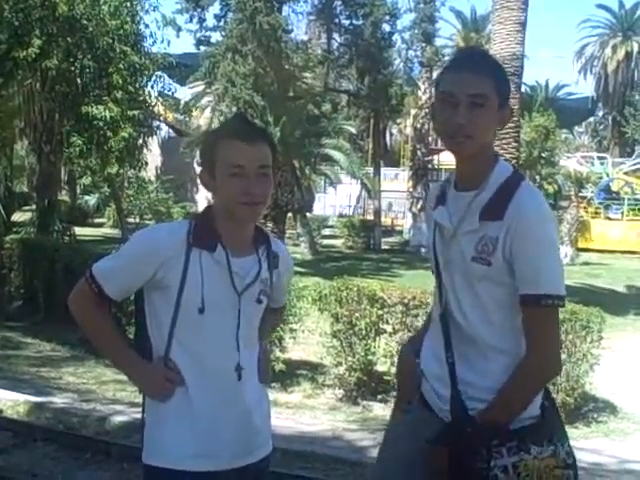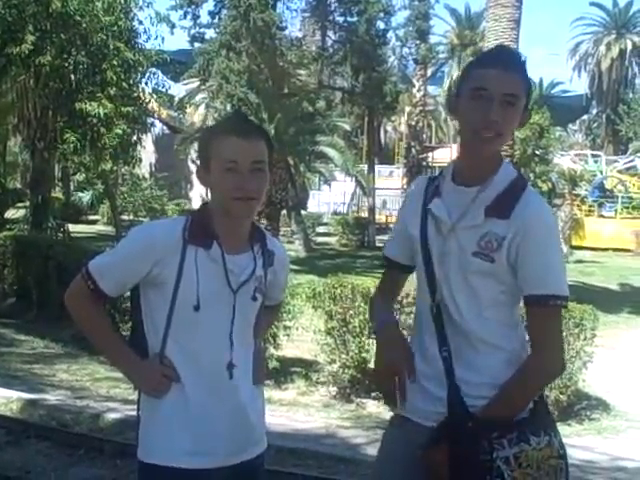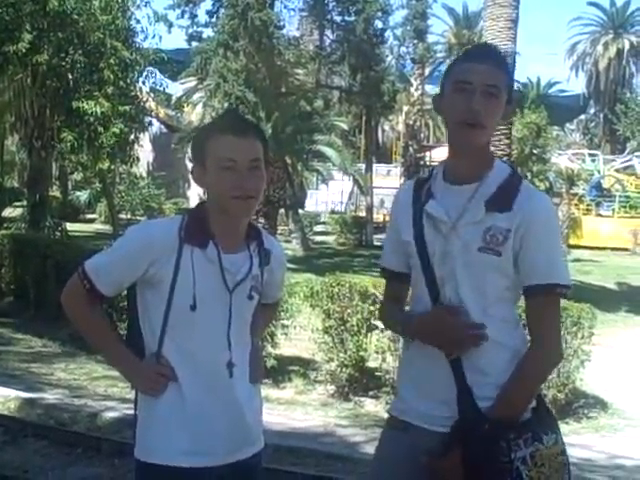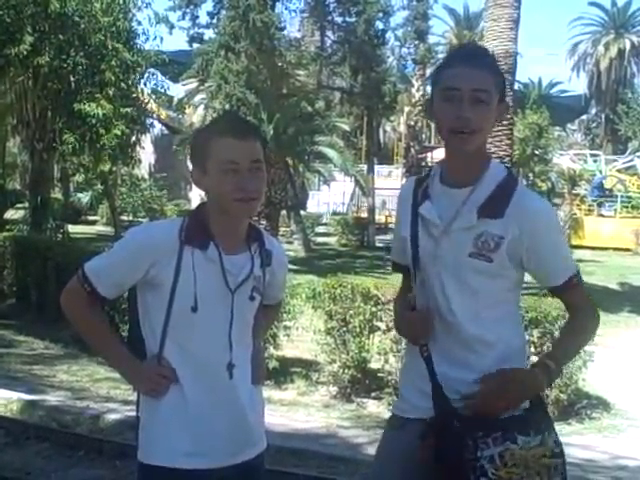
dt=0.4s
person 1, frame 1
left shoulder: (524, 209)
right shoulder: (438, 200)
left elbow: (545, 358)
right wrist: (413, 347)
left hip: (498, 425)
right hip: (427, 403)
person 1, frame 2
left shoulder: (530, 214)
right shoulder: (421, 196)
left elbow: (549, 357)
right elbow: (384, 294)
right wrist: (386, 332)
left hip: (493, 424)
right hip: (416, 412)
person 1, frame 3
left shoulder: (529, 207)
right shoulder: (410, 199)
left elbow: (548, 345)
right wrist: (418, 325)
left hip: (497, 423)
right hip: (413, 417)
person 1, frame 4
left shoulder: (526, 210)
right shoulder: (412, 196)
left elbow: (584, 312)
left wrist: (536, 377)
right wrist: (404, 312)
left hip: (496, 417)
right hip: (416, 410)
person 2, frame 1
left shoulder: (277, 258)
right shoulder: (161, 245)
right elbow: (83, 301)
left wrist: (258, 348)
right wrist: (138, 370)
left hip: (252, 446)
person 2, frame 2
left shoulder: (273, 255)
right shoulder: (157, 240)
right elbow: (80, 297)
left wrist: (253, 346)
right wrist: (133, 366)
left hip: (246, 444)
person 2, frame 3
left shoulder: (270, 254)
right shoulder: (153, 240)
right elbow: (76, 297)
left wrist: (251, 345)
right wrist: (130, 366)
left hip: (244, 444)
person 2, frame 4
left shoulder: (271, 254)
right shoulder: (154, 242)
right elbow: (75, 298)
left wrist: (254, 347)
right wrist: (131, 367)
left hip: (246, 446)
